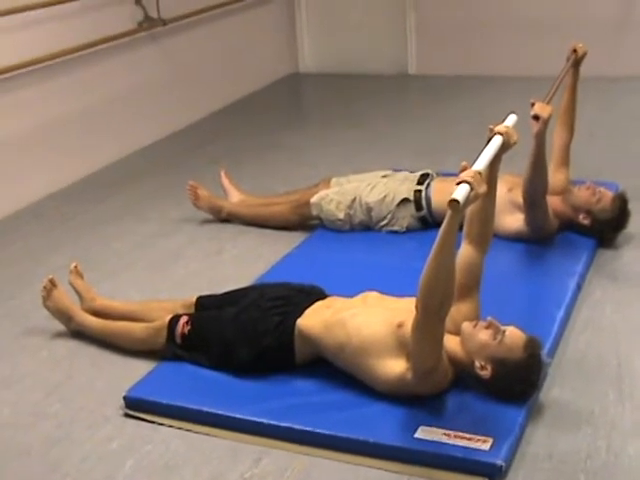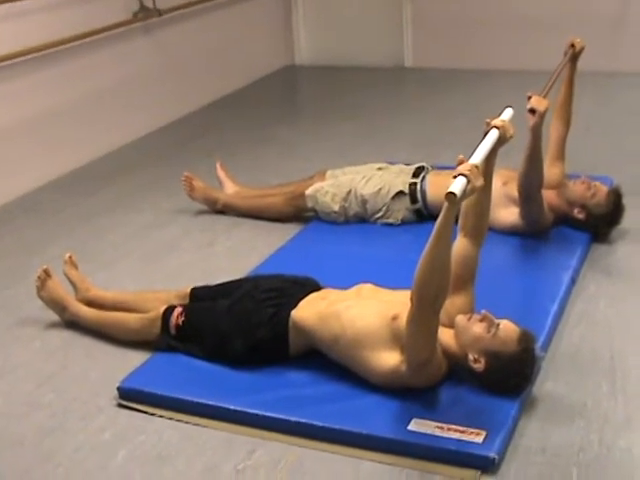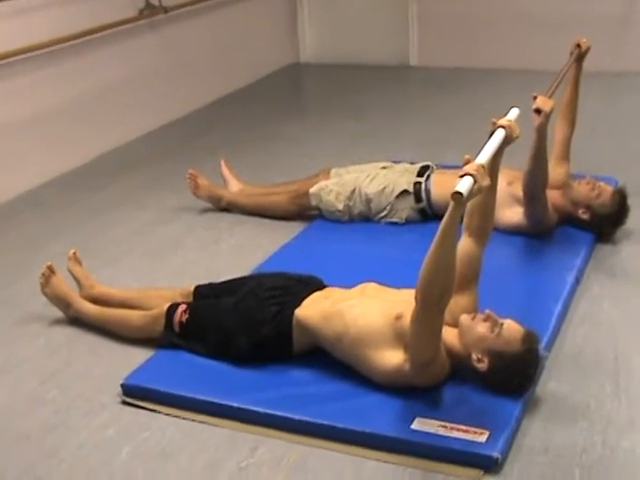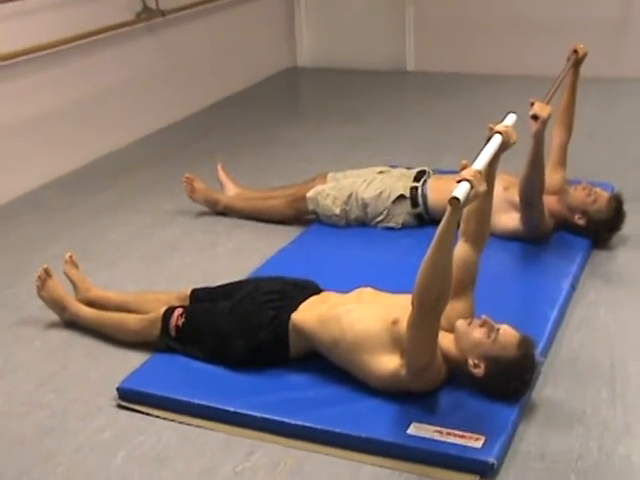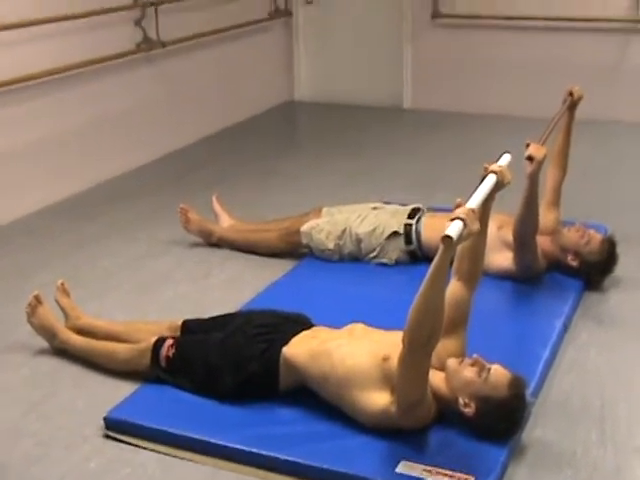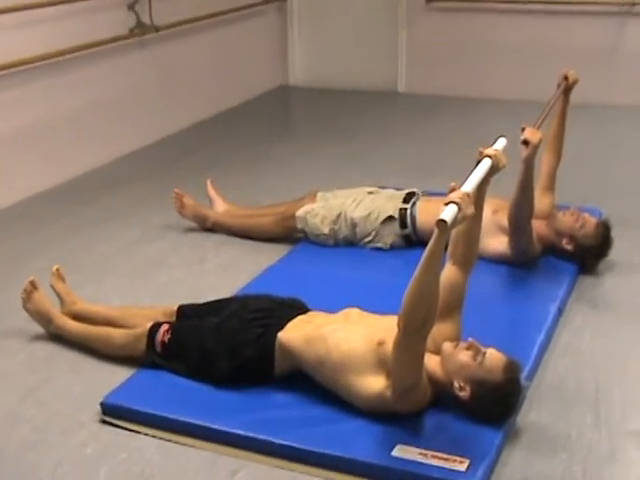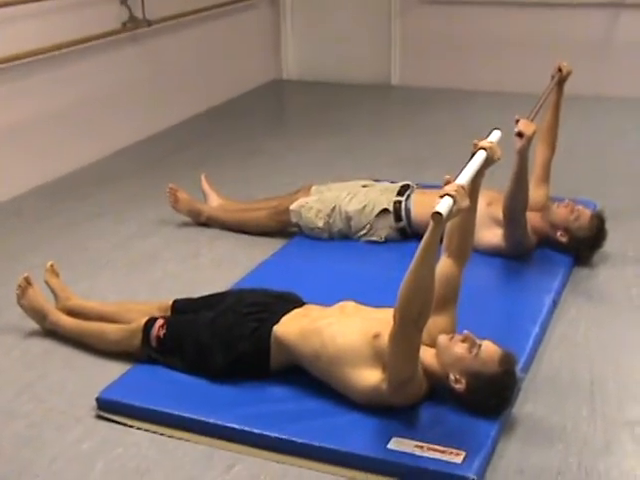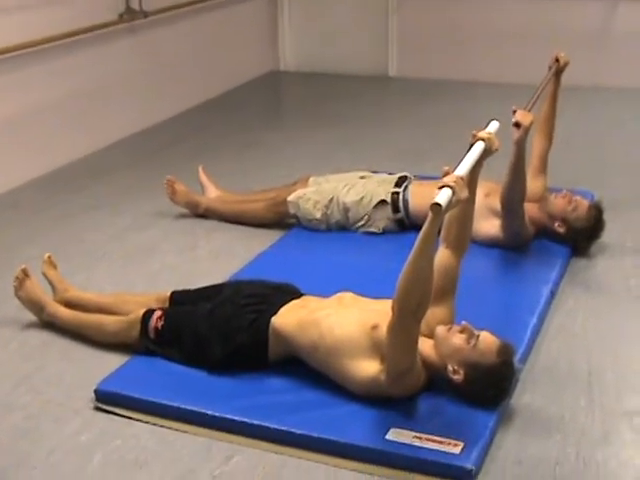
dt=0.2s
person 1, frame 1
left shoulder: (430, 374)
right shoulder: (461, 326)
left elbow: (427, 310)
right elbow: (476, 248)
left wrist: (454, 212)
right wrist: (494, 165)
left hip: (283, 337)
right hip: (310, 299)
left knee: (168, 332)
right knee: (192, 306)
left ankle: (79, 318)
right ankle: (97, 303)
person 1, frame 2
left shoulder: (424, 367)
right shoulder: (456, 319)
left elbow: (423, 303)
right elbow: (471, 241)
left wrist: (451, 205)
right wrist: (490, 157)
left hip: (277, 328)
right hip: (306, 291)
left knee: (163, 322)
right knee: (186, 297)
left ankle: (74, 309)
right ankle: (92, 294)
person 1, frame 3
left shoulder: (428, 366)
right shoulder: (460, 317)
left elbow: (428, 301)
right elbow: (476, 240)
left wrist: (458, 206)
right wrist: (496, 157)
left hip: (282, 325)
right hip: (311, 290)
left knee: (166, 320)
right knee: (190, 295)
left ankle: (79, 306)
right ankle: (95, 291)
person 1, frame 4
left shoulder: (424, 372)
right shoulder: (456, 323)
left elbow: (424, 307)
right elbow: (472, 246)
left wrist: (454, 211)
right wrist: (492, 162)
left hip: (278, 330)
right hip: (306, 294)
left knee: (161, 323)
right knee: (185, 298)
left ankle: (75, 309)
right ankle: (92, 293)
person 1, frame 5
left shoulder: (414, 409)
right shoulder: (447, 360)
left elbow: (415, 345)
right elbow: (464, 286)
left wrist: (447, 250)
right wrist: (485, 204)
left hip: (269, 364)
right hip: (296, 328)
left knee: (152, 354)
right knee: (175, 330)
left ankle: (65, 337)
right ankle: (82, 322)
person 1, frame 6
left shoulder: (410, 393)
right shoulder: (443, 344)
left elbow: (410, 329)
right elbow: (459, 269)
left wrist: (442, 234)
right wrist: (480, 187)
left hip: (263, 349)
right hip: (292, 312)
left knee: (146, 340)
right knee: (171, 315)
left ankle: (60, 322)
right ankle: (77, 307)
person 1, frame 7
left shoulder: (405, 386)
right shoulder: (438, 337)
left elbow: (405, 321)
right elbow: (454, 261)
left wrist: (437, 226)
right wrist: (475, 181)
left hip: (258, 343)
right hip: (287, 306)
left knee: (141, 334)
right knee: (165, 310)
left ankle: (54, 318)
right ankle: (71, 303)
person 1, frame 8
left shoulder: (404, 377)
right shoulder: (436, 329)
left elbow: (405, 313)
right elbow: (453, 252)
left wrist: (436, 217)
right wrist: (474, 169)
left hip: (258, 334)
right hip: (285, 297)
left knee: (140, 326)
right knee: (164, 301)
left ankle: (52, 310)
right ankle: (69, 295)
person 2, frame 1
left shoulder: (541, 224)
right shoulder: (560, 190)
left elbow: (530, 199)
right elbow: (565, 137)
left wrist: (537, 137)
right wrist: (574, 73)
left hip: (411, 205)
right hip: (420, 181)
left knee: (310, 207)
right knee: (325, 187)
left ankle: (226, 209)
right ankle: (242, 200)
person 2, frame 2
left shoulder: (537, 218)
right shoulder: (555, 185)
left elbow: (526, 192)
right elbow: (562, 129)
left wrist: (533, 130)
right wrist: (572, 67)
left hip: (406, 198)
right hip: (416, 173)
left knee: (304, 200)
right knee: (320, 179)
left ankle: (221, 200)
right ankle: (236, 192)
person 2, frame 3
left shoulder: (541, 218)
right shoulder: (560, 183)
left elbow: (530, 193)
right elbow: (567, 128)
left wrist: (538, 130)
right wrist: (578, 66)
left hip: (411, 196)
right hip: (420, 173)
left knee: (309, 199)
right knee: (324, 178)
left ankle: (226, 198)
right ankle: (241, 190)
person 2, frame 4
left shoulder: (537, 223)
right shoulder: (556, 189)
left elbow: (528, 198)
right elbow: (564, 136)
left wrist: (536, 136)
right wrist: (575, 73)
left hip: (408, 201)
right hip: (416, 177)
left knee: (305, 203)
right knee: (321, 182)
left ankle: (222, 201)
right ankle: (238, 194)
person 2, frame 5
left shoulder: (529, 263)
right shoulder: (549, 228)
left elbow: (521, 238)
right elbow: (558, 177)
left wrist: (530, 177)
right wrist: (570, 114)
left hip: (401, 238)
right hip: (411, 215)
left knee: (300, 236)
right knee: (314, 217)
left ankle: (218, 233)
right ankle: (231, 226)
person 2, frame 6
left shoulder: (524, 247)
right shoulder: (544, 213)
left elbow: (517, 221)
right elbow: (553, 161)
left wrist: (525, 162)
right wrist: (565, 98)
left hip: (395, 222)
right hip: (405, 199)
left knee: (294, 221)
right knee: (310, 202)
left ankle: (213, 219)
right ankle: (224, 211)
person 2, frame 7
left shoulder: (519, 240)
right shoulder: (539, 205)
left elbow: (511, 213)
right elbow: (547, 153)
left wrist: (519, 153)
right wrist: (559, 89)
left hip: (390, 215)
right hip: (400, 192)
left knee: (288, 215)
right knee: (304, 195)
left ankle: (206, 213)
right ankle: (218, 206)
person 2, frame 8
left shoulder: (518, 230)
right shoulder: (537, 196)
left elbow: (509, 204)
right elbow: (545, 145)
left wrist: (517, 144)
right wrist: (556, 80)
left hip: (389, 206)
right hip: (397, 184)
left knee: (286, 206)
right knee: (302, 186)
left ankle: (204, 205)
right ankle: (218, 197)
